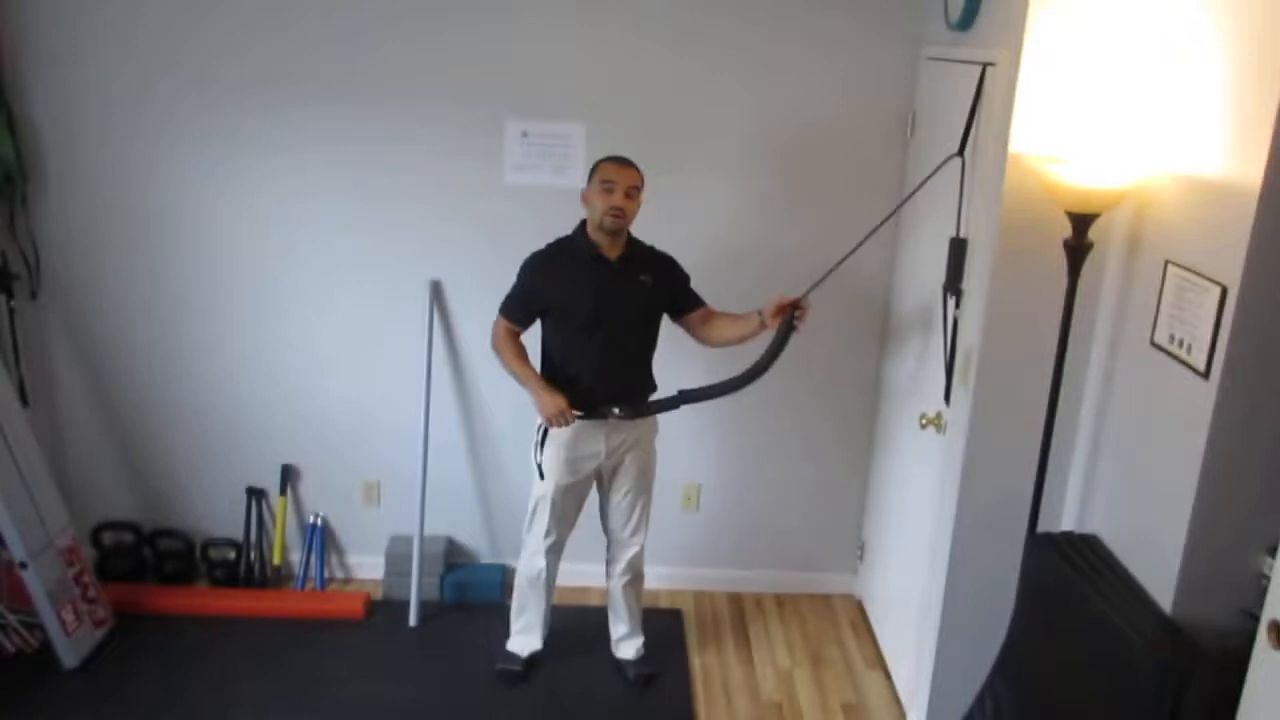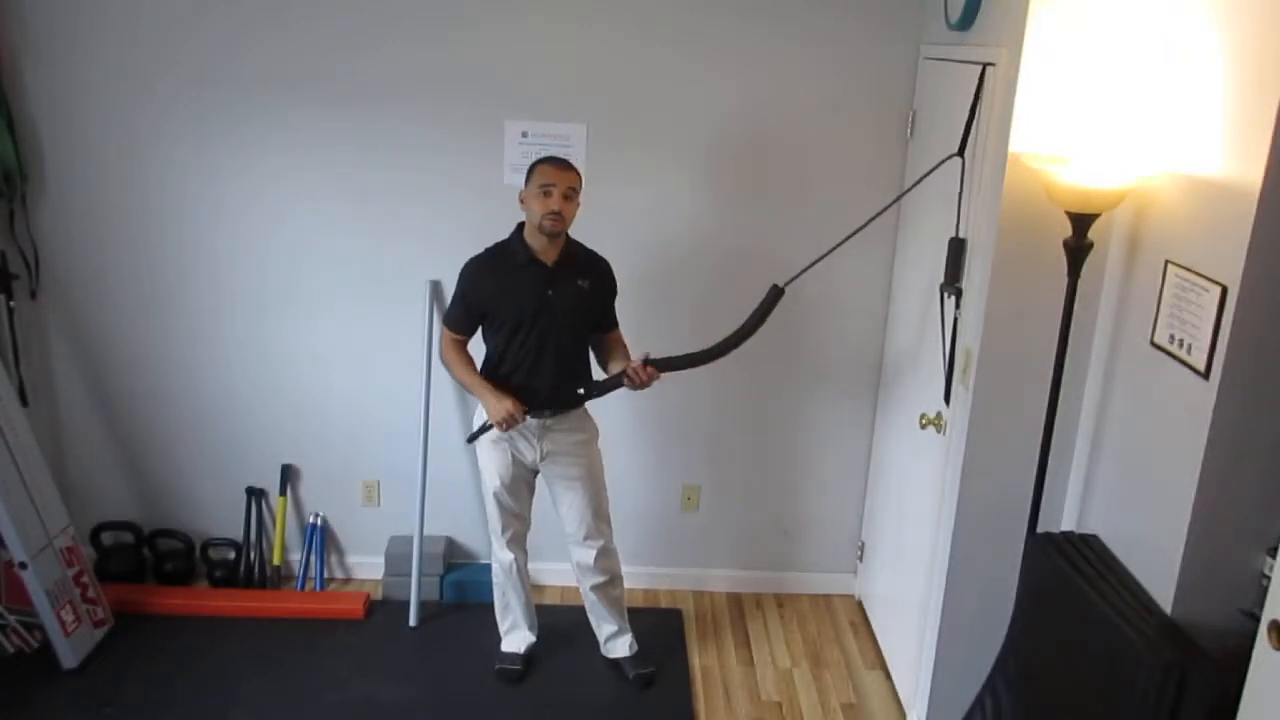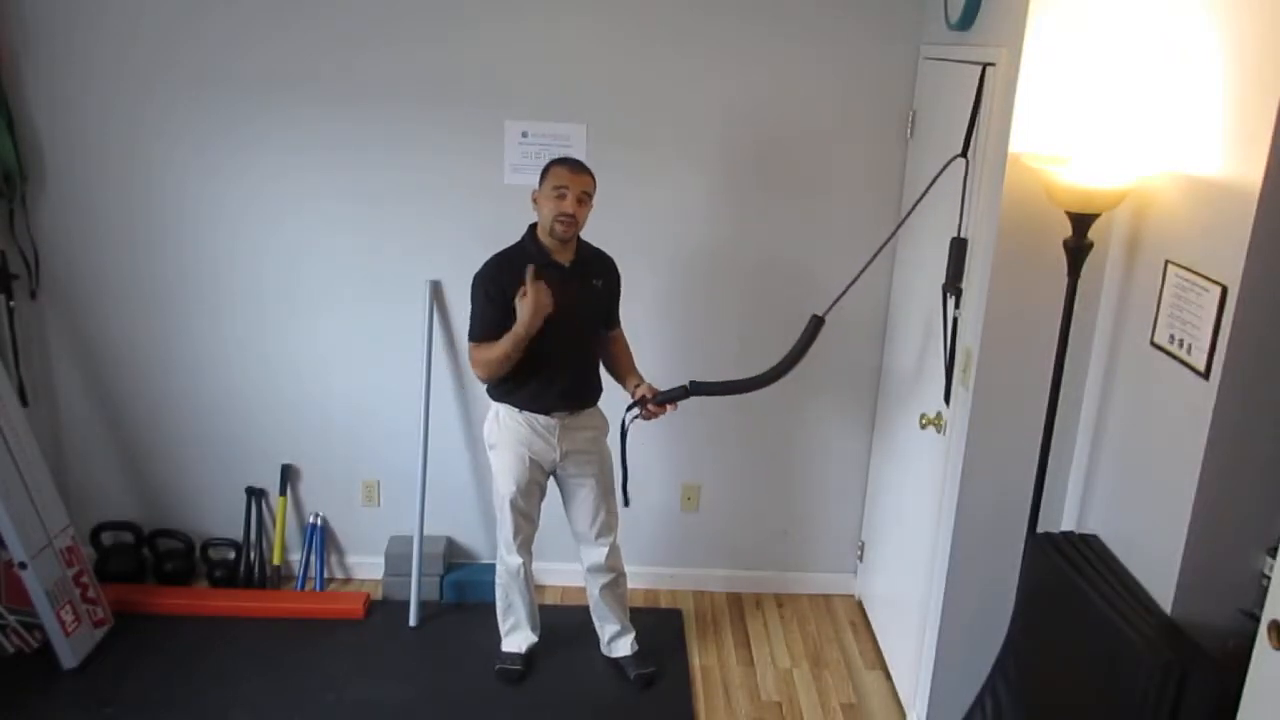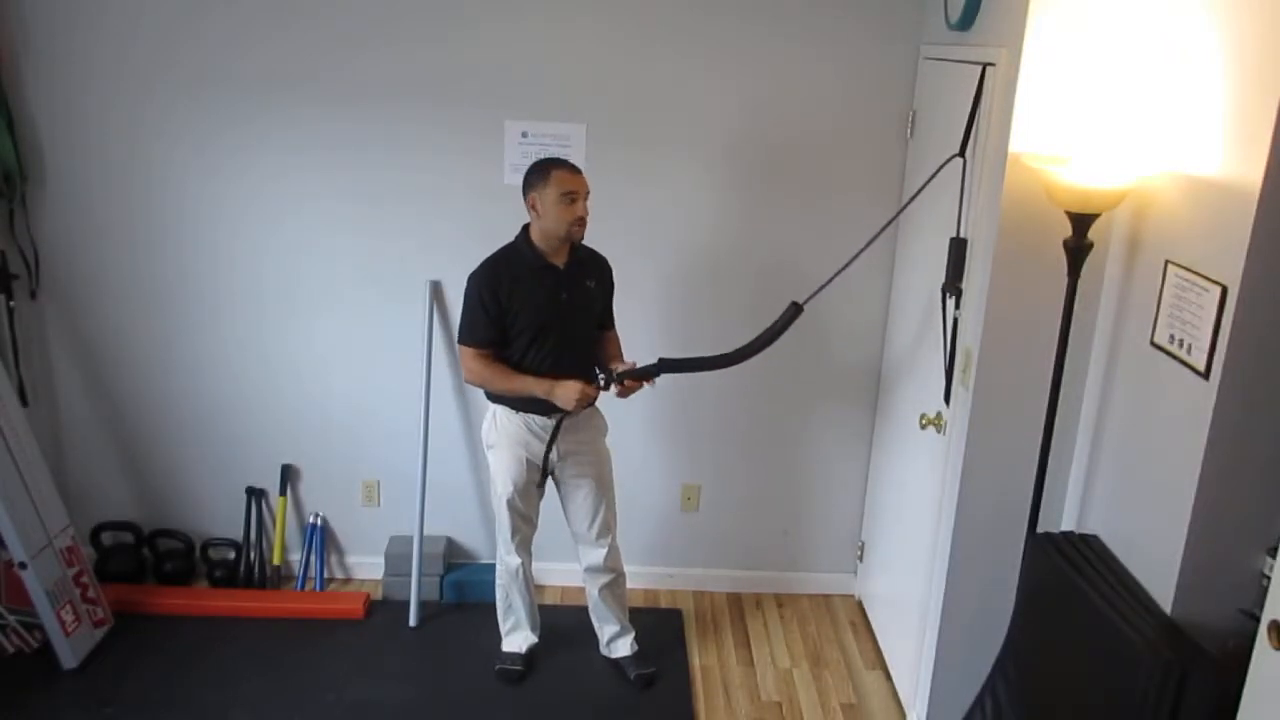
dt=1s
person 1, frame 1
left shoulder: (658, 268)
right shoulder: (548, 264)
left elbow: (706, 325)
right elbow: (504, 333)
left wrist: (763, 320)
right wrist: (538, 389)
left hip: (633, 428)
right hip: (568, 428)
left knee: (628, 544)
right knee: (543, 542)
left ankle: (628, 645)
right ankle: (523, 641)
person 1, frame 2
left shoulder: (594, 270)
right shoulder: (484, 269)
left elbow: (607, 339)
right elbow: (451, 344)
left wrist: (626, 366)
right wrist: (487, 394)
left hip: (571, 425)
right hip: (502, 428)
left knee: (593, 542)
right knee: (507, 542)
left ankle: (618, 643)
right ankle: (516, 639)
person 1, frame 3
left shoulder: (602, 268)
right shoulder: (499, 272)
right elbow: (482, 366)
left wrist: (634, 383)
right wrist: (524, 326)
left hip: (584, 423)
right hip: (517, 424)
left knee: (600, 542)
right knee: (514, 544)
left ankle: (619, 642)
right ankle: (517, 640)
person 1, frame 4
left shoulder: (596, 268)
right shoulder: (493, 276)
right elbow: (473, 367)
left wrist: (617, 368)
right wrist: (550, 388)
left hip: (582, 424)
right hip: (516, 426)
left knee: (599, 544)
right knee: (514, 546)
left ankle: (619, 643)
right ankle: (518, 640)
